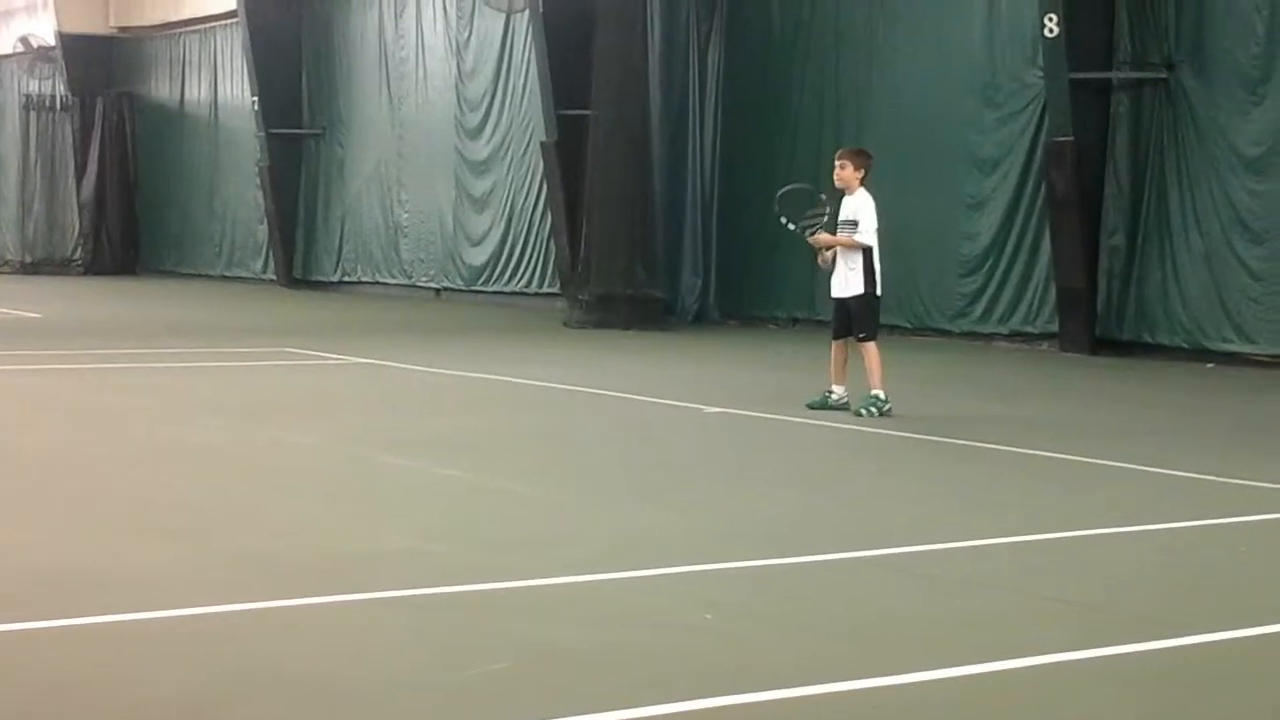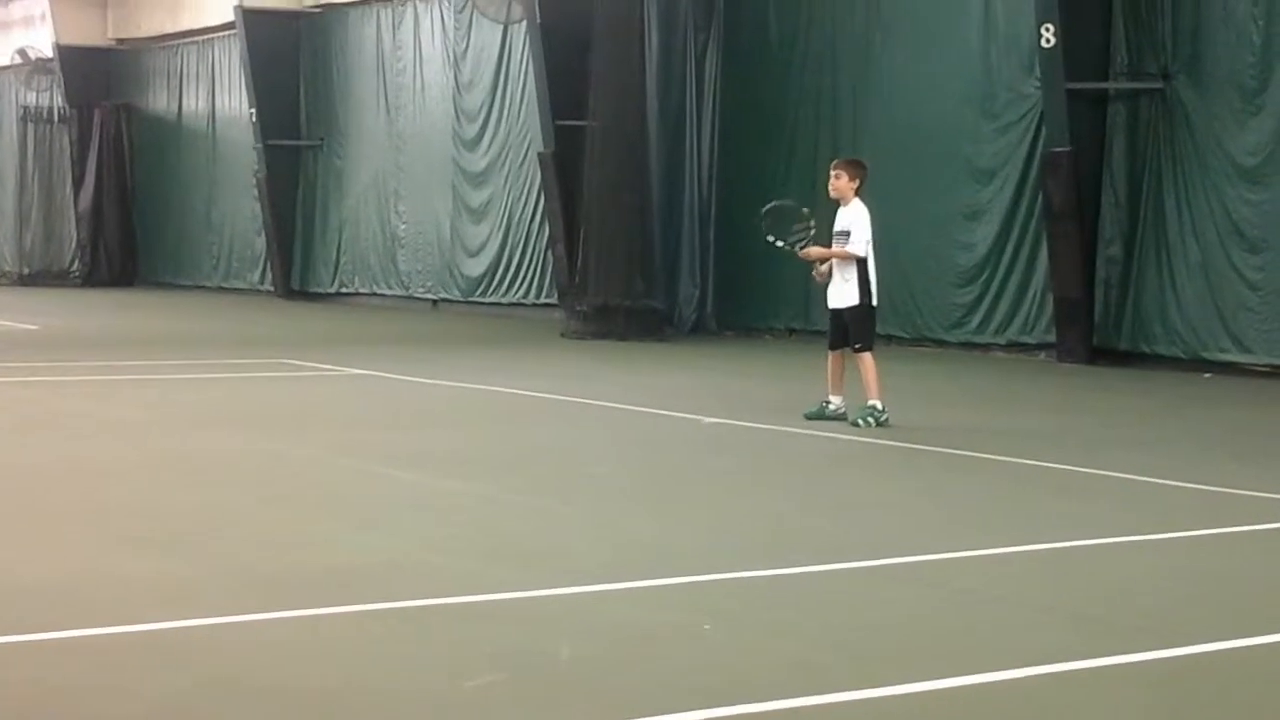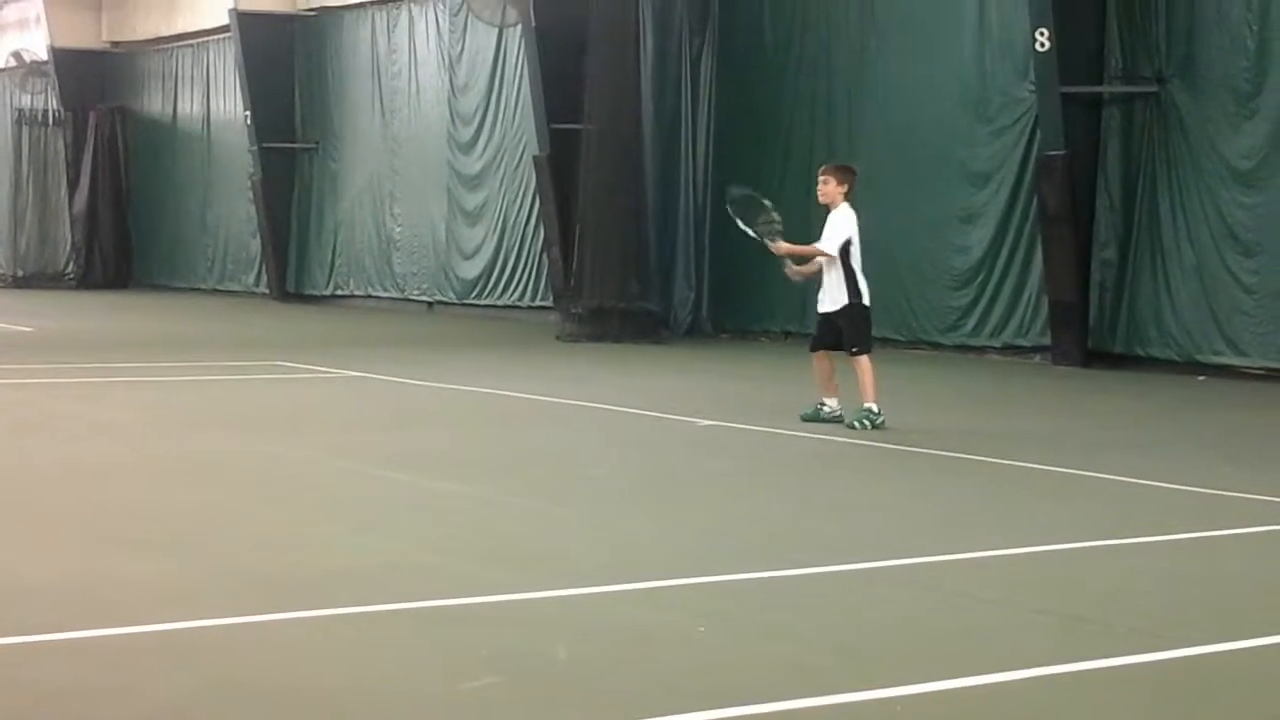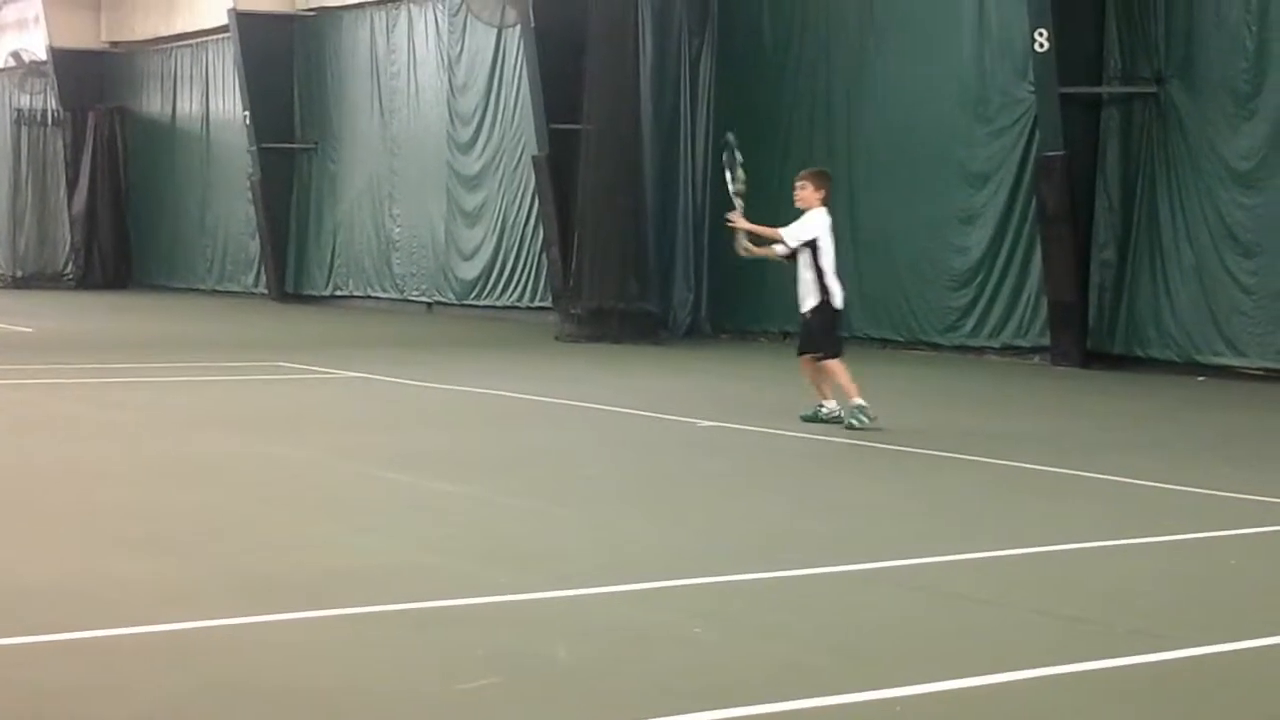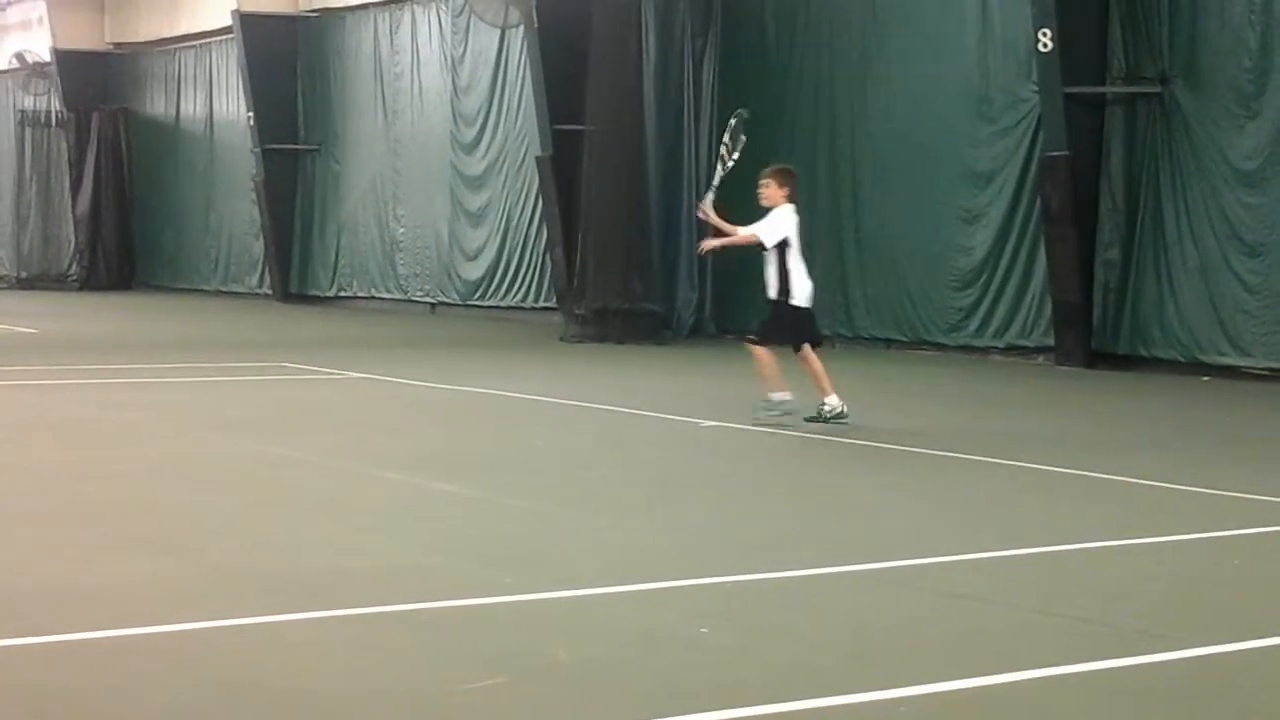
dt=0.2s
person 1, frame 1
left shoulder: (864, 201)
right shoulder: (846, 201)
left elbow: (865, 240)
left wrist: (831, 240)
right wrist: (830, 253)
left hip: (862, 285)
right hip: (842, 284)
left knee: (865, 339)
right knee: (838, 338)
left ankle: (878, 397)
right ankle: (837, 393)
person 1, frame 2
left shoulder: (858, 212)
right shoulder: (841, 212)
left elbow: (857, 251)
left wrist: (822, 253)
right wrist: (826, 267)
left hip: (859, 295)
right hip: (839, 294)
left knee: (862, 350)
right knee: (835, 349)
left ankle: (875, 407)
right ankle: (835, 403)
person 1, frame 3
left shoulder: (844, 216)
right shoulder: (834, 217)
left elbow: (827, 250)
left wrist: (789, 249)
right wrist: (800, 269)
left hip: (851, 298)
right hip: (831, 299)
left knee: (858, 353)
right knee: (819, 350)
left ankle: (871, 410)
right ankle: (830, 405)
person 1, frame 4
left shoulder: (817, 219)
right shoulder: (808, 222)
left elbow: (781, 235)
right elbow: (782, 250)
left wrist: (748, 226)
right wrist: (752, 250)
left hip: (825, 301)
right hip: (814, 303)
left knee: (827, 358)
right knee: (807, 356)
left ankle: (860, 406)
right ankle: (830, 406)
person 1, frame 5
left shoulder: (783, 216)
right shoulder: (775, 218)
left elbow: (754, 237)
right elbow: (740, 233)
left wrist: (718, 242)
right wrist: (713, 219)
left hip: (788, 296)
right hip: (792, 297)
left knee: (758, 345)
right knee: (804, 350)
left ankle: (780, 397)
right ankle: (833, 403)
